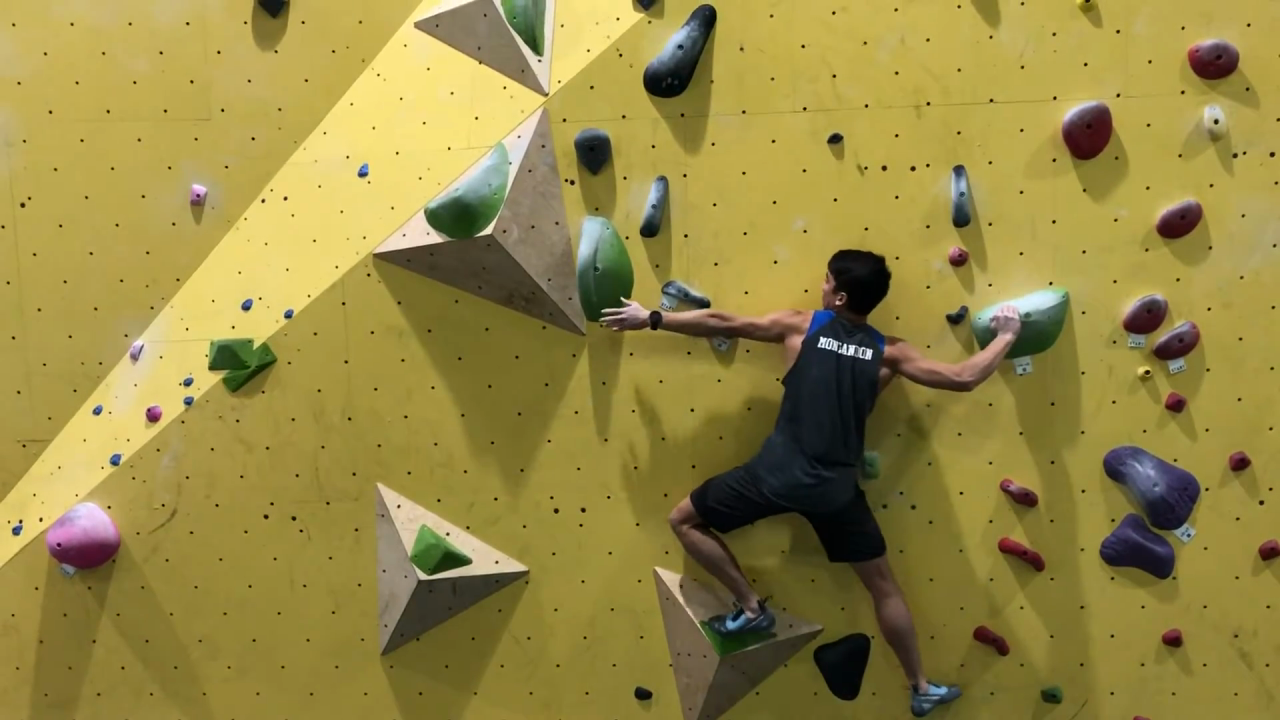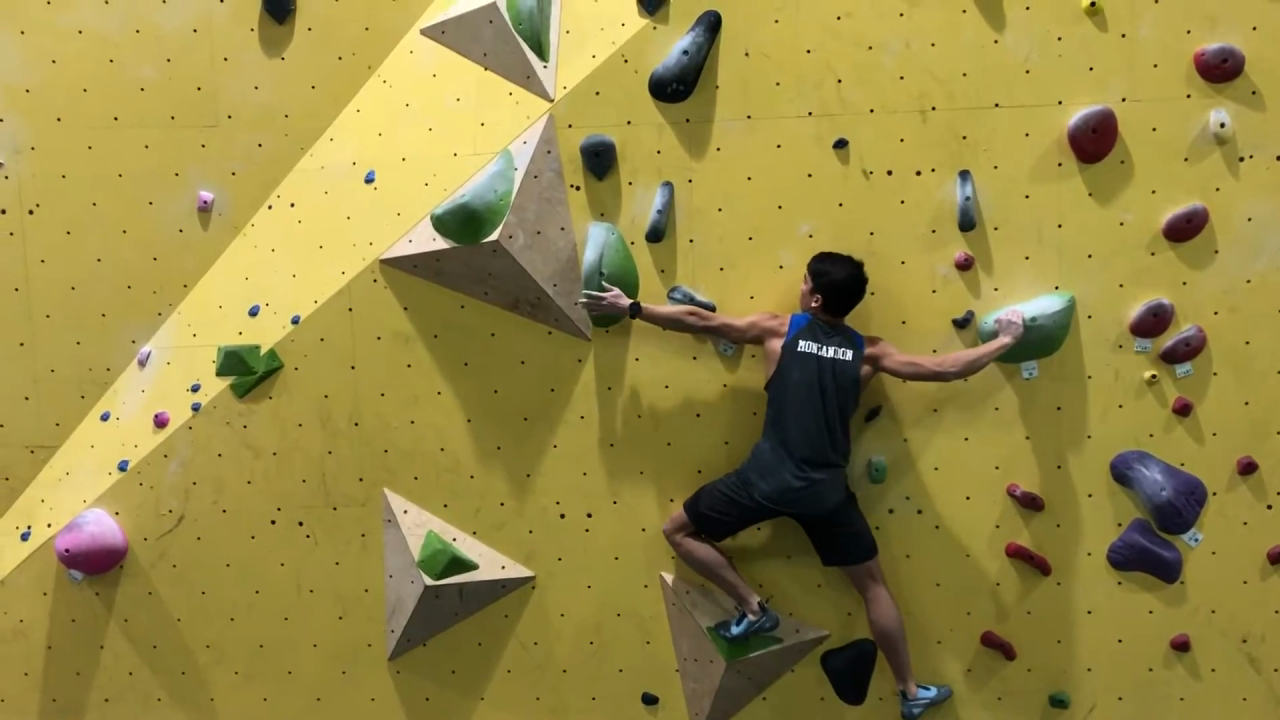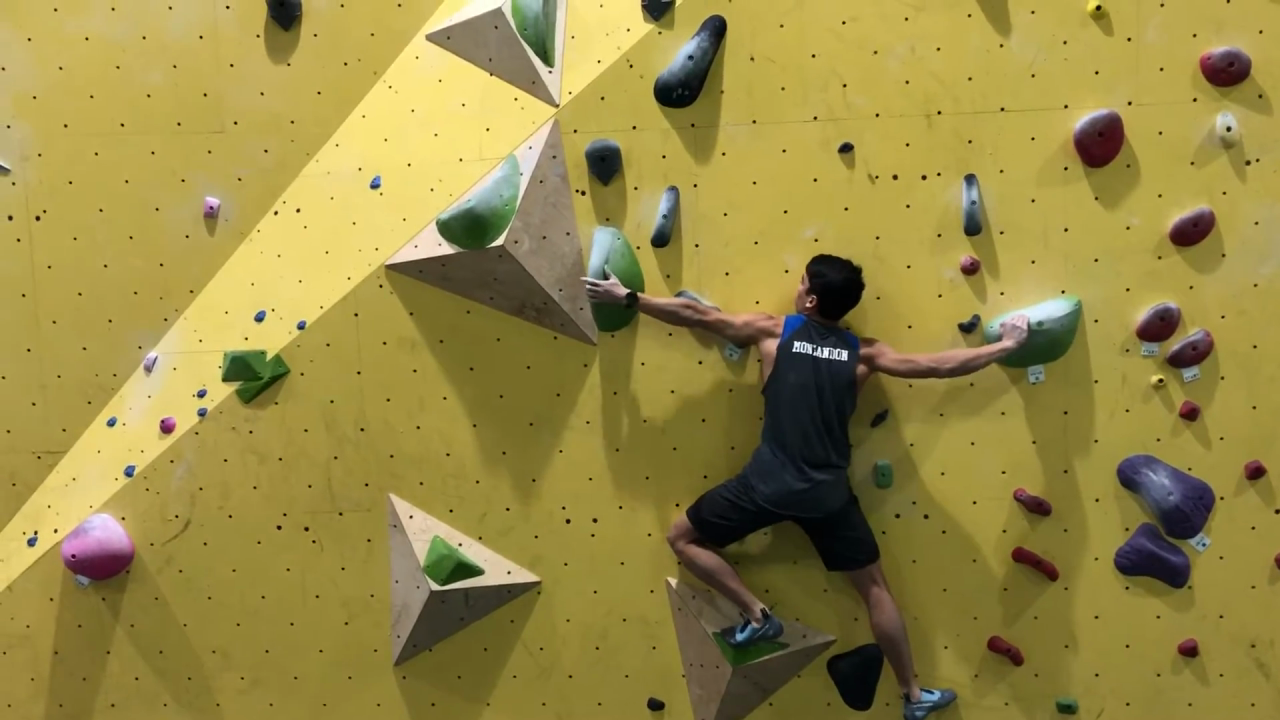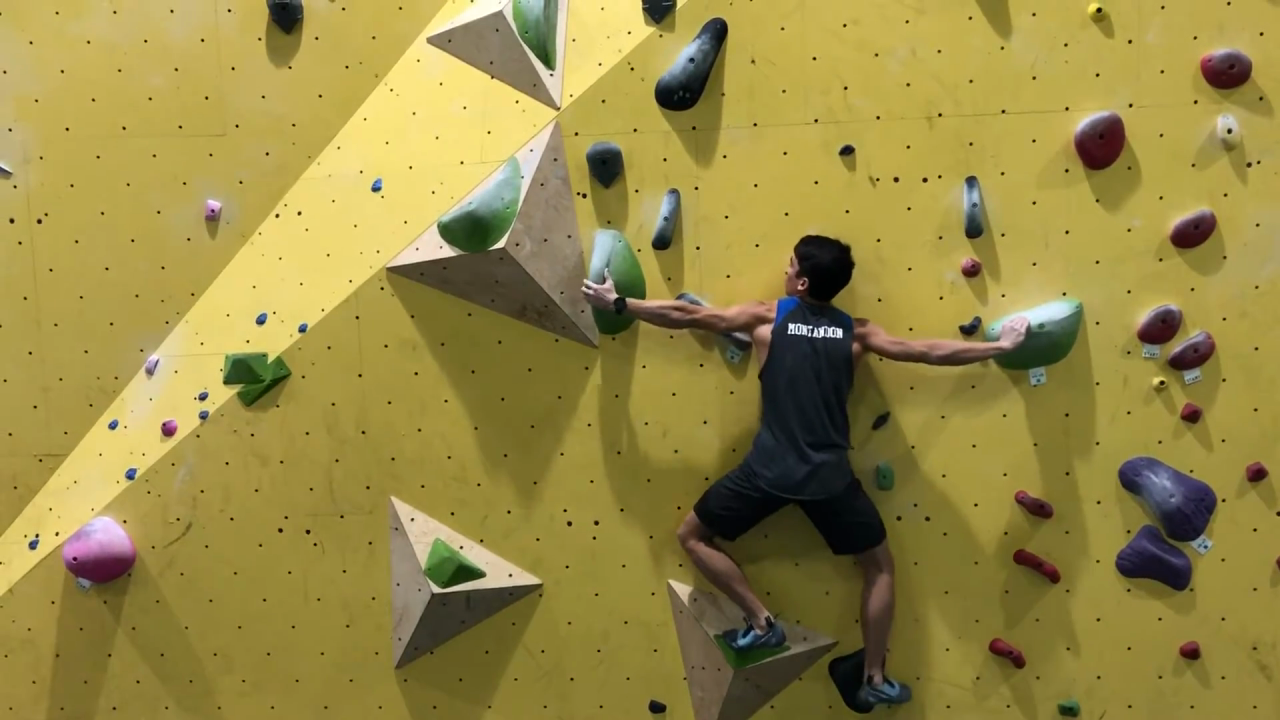
dt=0.5s
person 1, frame 1
left shoulder: (801, 326)
right shoulder: (888, 352)
left elbow: (719, 322)
right elbow: (963, 378)
left wrist: (649, 318)
right wrist: (1005, 337)
left hip: (776, 473)
right hip: (835, 488)
left knee: (683, 520)
right knee: (884, 587)
left ankle: (751, 608)
person 1, frame 2
left shoulder: (779, 329)
right shoulder: (868, 351)
left elbow: (698, 320)
right elbow: (944, 369)
left wrist: (629, 308)
right wrist: (1003, 340)
left hip: (765, 478)
right hip: (826, 490)
left knee: (678, 530)
right knee: (874, 587)
left ankle: (753, 609)
person 1, frame 3
left shoulder: (772, 331)
right shoulder: (863, 352)
left elbow: (695, 314)
right elbow: (938, 365)
left wrist: (627, 297)
right wrist: (1005, 345)
left hip: (766, 483)
right hip: (827, 493)
left knee: (682, 538)
right knee: (875, 590)
left ankle: (756, 615)
person 1, frame 4
left shoulder: (766, 317)
right shoulder: (855, 331)
left elbow: (685, 315)
right elbow: (930, 352)
left wrist: (617, 303)
right wrist: (1002, 345)
left hip: (769, 470)
right hip: (830, 476)
left knee: (692, 537)
right knee: (880, 568)
left ankle: (760, 622)
right ankle: (875, 680)
